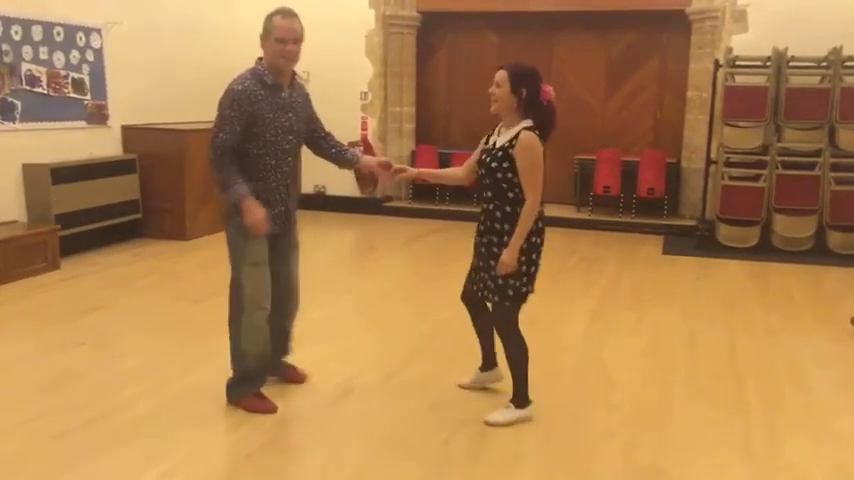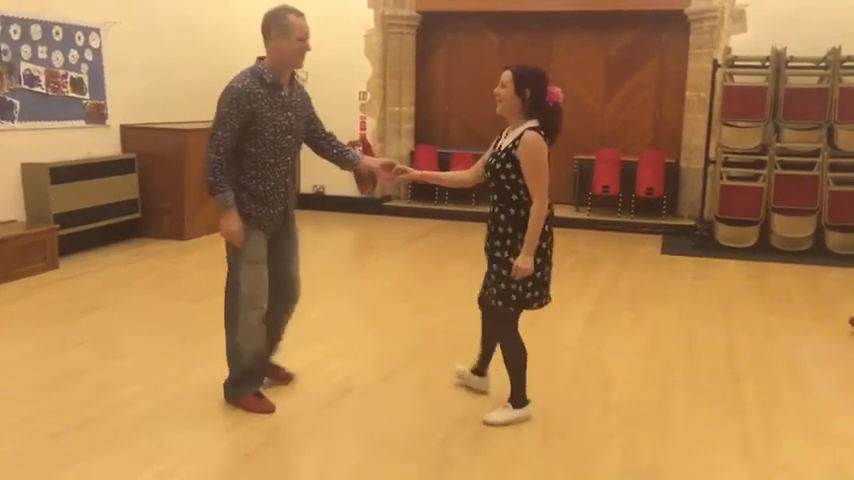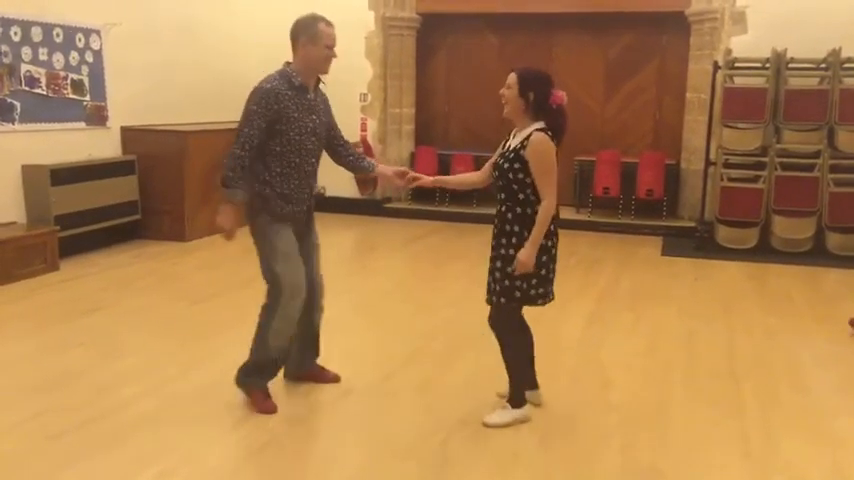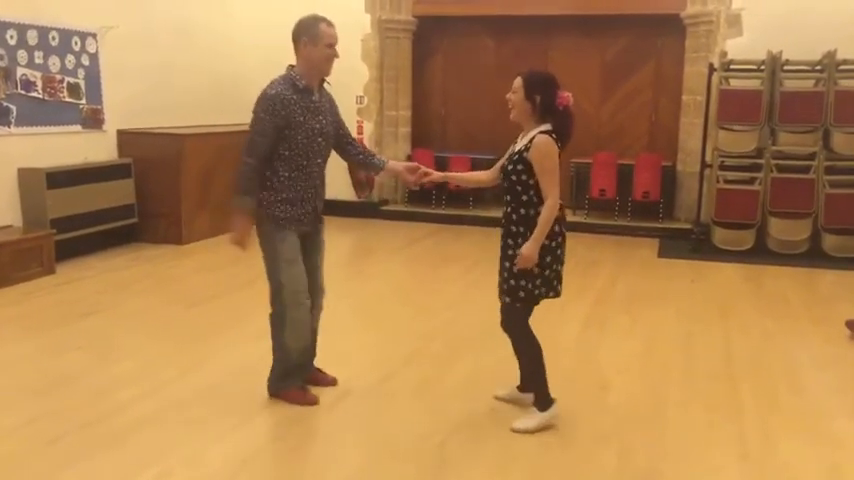
dt=0.4s
person 1, frame 1
left shoulder: (299, 94)
right shoulder: (242, 92)
left elbow: (320, 140)
right elbow: (221, 155)
left wrist: (364, 161)
right wrist: (245, 202)
left hip: (285, 213)
right hip: (251, 214)
left knee: (287, 294)
right knee: (254, 300)
left ankle: (273, 358)
right ankle: (244, 385)
person 1, frame 2
left shoulder: (297, 93)
right shoulder: (242, 90)
left elbow: (321, 140)
right elbow: (218, 154)
left wrist: (366, 162)
right wrist: (227, 210)
left hip: (282, 212)
right hip: (248, 213)
left knee: (286, 290)
right knee: (249, 299)
left ankle: (262, 359)
right ankle: (241, 384)
person 1, frame 3
left shoulder: (319, 98)
right shoulder: (271, 91)
left elbow: (339, 148)
right elbow: (243, 149)
left wrist: (382, 170)
right wrist: (230, 203)
left hip: (303, 212)
right hip: (272, 212)
left knee: (312, 291)
right knee: (289, 291)
left ankle: (302, 363)
right ankle: (255, 376)
person 1, frame 4
left shoulder: (325, 99)
right shoulder: (276, 97)
left elbow: (346, 145)
right elbow: (253, 161)
left wrist: (392, 167)
right wrist: (243, 215)
left hip: (311, 214)
right hip: (278, 216)
left knee: (311, 295)
right knee: (292, 298)
left ankle: (302, 364)
right ankle: (285, 380)
person 2, frame 1
left shoulder: (527, 139)
right shoulder: (497, 133)
left elbow: (533, 200)
right elbow: (465, 174)
left wrist: (514, 248)
right wrist: (418, 173)
left hip: (516, 236)
right hip: (492, 232)
left knee: (504, 317)
right knee: (472, 298)
left ankle: (521, 403)
right ankle: (488, 368)
person 2, frame 2
left shoulder: (531, 140)
right shoulder: (507, 135)
left elbow: (540, 202)
right elbow: (472, 176)
left wrist: (528, 253)
right wrist: (421, 176)
left hip: (522, 240)
right hip: (502, 236)
left knee: (503, 318)
right knee: (490, 306)
left ankle: (519, 403)
right ankle: (479, 372)
person 2, frame 3
left shoulder: (539, 140)
right shoulder: (515, 136)
left elbow: (549, 200)
right elbow: (482, 177)
left wrist: (531, 247)
right wrist: (433, 181)
left hip: (528, 239)
right hip: (509, 235)
left knee: (501, 319)
right knee: (511, 316)
left ankle: (518, 403)
right ankle: (528, 386)
person 2, frame 4
left shoulder: (543, 142)
right shoulder: (524, 139)
left elbow: (551, 201)
right elbow: (492, 176)
left wrist: (534, 243)
right wrist: (444, 176)
left hip: (535, 242)
right hip: (518, 237)
left knee: (514, 321)
right knee: (515, 318)
left ankle: (544, 404)
right ankle: (527, 387)
